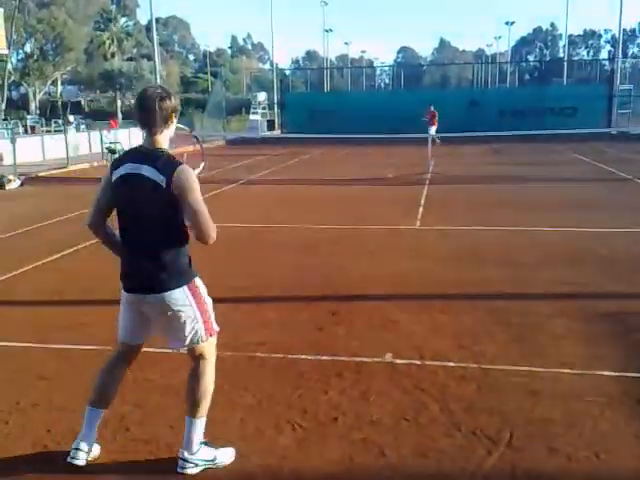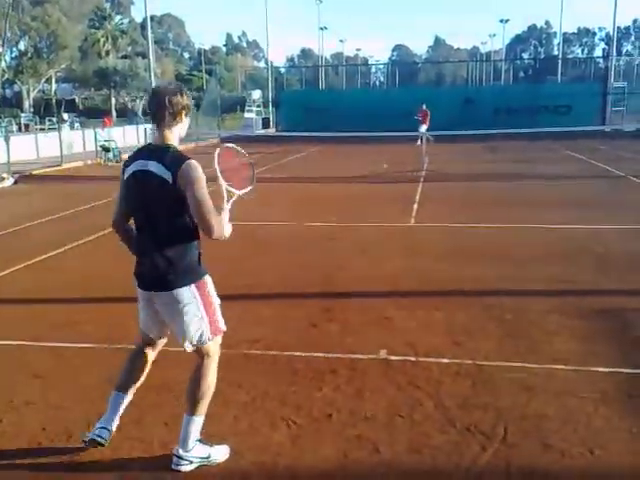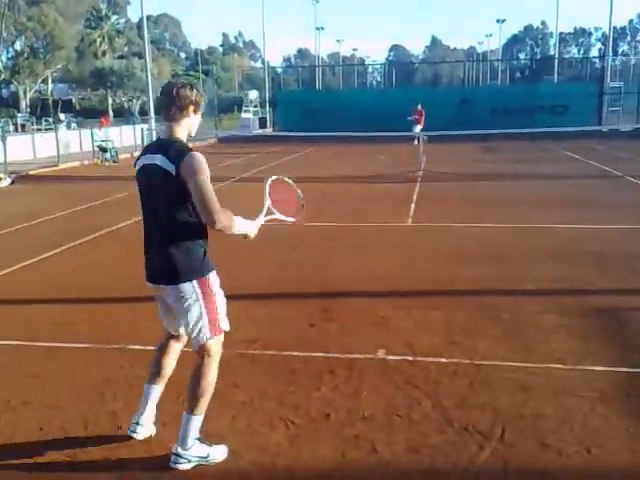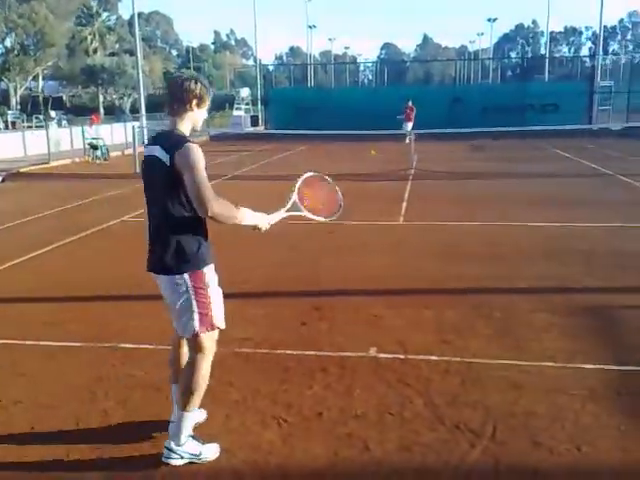
dt=0.1s
person 1, frame 1
left shoulder: (120, 166)
right shoulder: (178, 172)
left elbow: (96, 223)
right elbow: (205, 235)
right wrist: (207, 226)
left hip: (134, 283)
right hip: (174, 283)
left knee: (125, 354)
right knee: (204, 355)
left ankle: (83, 444)
right ankle: (192, 451)
person 1, frame 2
left shoulder: (133, 163)
right shoulder: (186, 167)
left elbow: (120, 224)
right elbow: (212, 229)
right wrist: (225, 222)
left hip: (148, 278)
right hip: (183, 280)
left knee: (148, 345)
right knee: (208, 353)
left ankle: (105, 425)
right ankle: (188, 448)
person 1, frame 3
left shoulder: (147, 156)
right shoulder: (190, 159)
right elbow: (215, 219)
right wrist: (246, 225)
left hip: (158, 270)
right hip: (189, 273)
left knee: (173, 338)
right knee: (209, 351)
left ankle: (142, 418)
right ankle: (187, 447)
person 1, frame 4
left shoulder: (154, 146)
right shoulder: (186, 150)
right elbow: (210, 207)
right wrist: (255, 217)
left hip: (163, 261)
right hip: (188, 264)
left knee: (185, 334)
right knee: (204, 346)
left ankle: (181, 415)
right ankle: (179, 443)
